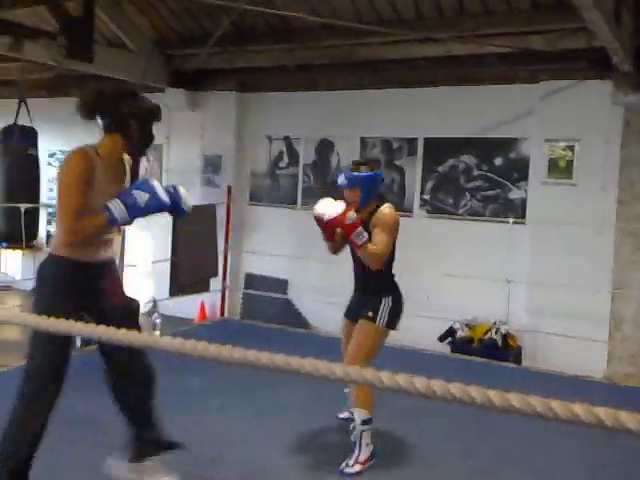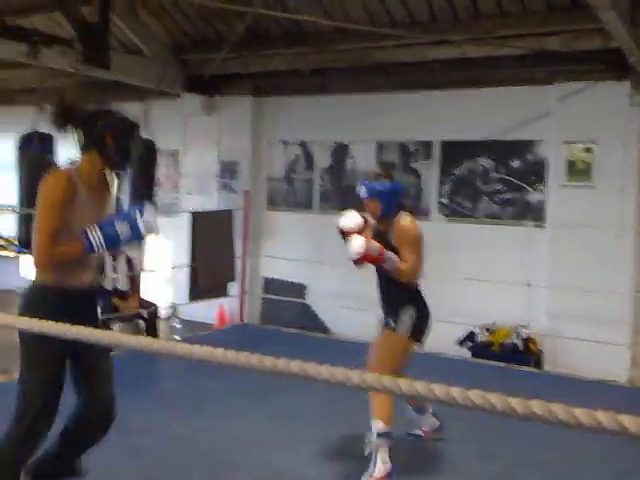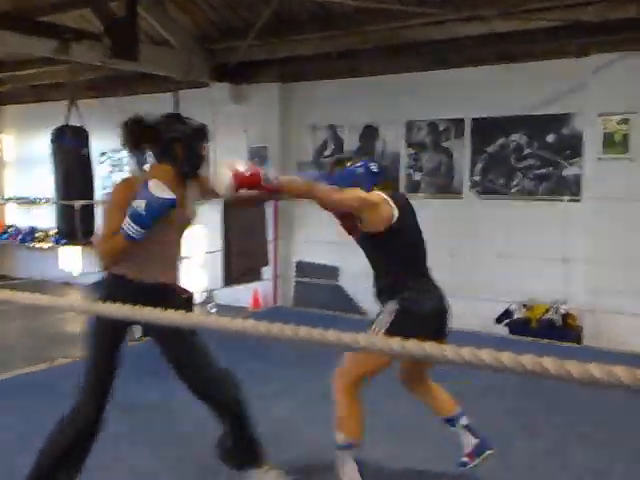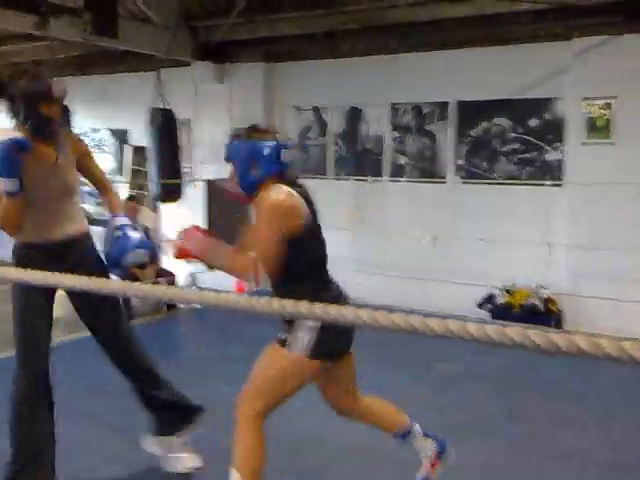
dt=0.4s
person 1, frame 1
left shoulder: (125, 165)
right shoulder: (80, 161)
right elbow: (70, 234)
left wrist: (157, 202)
right wrist: (124, 207)
left hip: (103, 276)
right hip: (63, 279)
left knee: (136, 371)
right knee: (40, 388)
person 1, frame 2
left shoulder: (104, 184)
right shoulder: (60, 182)
right elbow: (44, 258)
left wrist: (128, 227)
right wrist: (105, 236)
left hip: (85, 304)
right hip: (49, 306)
left knee: (100, 408)
right knee: (35, 416)
person 1, frame 3
left shoulder: (192, 183)
right shoulder: (129, 189)
right elbow: (106, 256)
right wrist: (140, 218)
left hip: (163, 297)
right hip: (121, 294)
left knee: (211, 383)
right knee: (91, 401)
person 1, frame 4
left shoulder: (71, 143)
left elbow: (106, 190)
left wrist: (123, 226)
left hip: (79, 254)
right hip: (33, 261)
left knee: (122, 347)
left ankle: (168, 429)
person 2, frame 1
left shoulder: (385, 214)
right shoulder: (353, 210)
left elbow: (376, 261)
right elbow: (335, 248)
left wrist: (353, 229)
right wrist: (328, 227)
left hip: (383, 299)
right hip: (361, 295)
left knee: (355, 366)
right knee: (350, 363)
left ankle: (365, 447)
right ankle: (359, 409)
person 2, frame 2
left shoulder: (405, 225)
right shoulder: (375, 224)
left elbow: (410, 275)
right elbow: (361, 260)
left wrist: (380, 256)
right wrist: (354, 239)
left hip: (408, 311)
right hip: (395, 310)
left knee: (376, 378)
right knee: (388, 374)
right ankle: (429, 422)
person 2, frame 3
left shoulder: (369, 201)
right shoulder: (394, 201)
left elbow: (310, 190)
left wrist: (256, 179)
right wrist: (349, 218)
left hip: (405, 309)
right hip: (432, 303)
left knee: (344, 384)
right knee: (416, 381)
right ankle: (473, 441)
person 2, frame 4
left shoulder: (274, 201)
right shoulder: (284, 193)
left elbow: (252, 270)
left wrist: (203, 248)
left hip: (315, 322)
left knee: (248, 409)
right knee: (347, 403)
right ankle: (427, 446)
